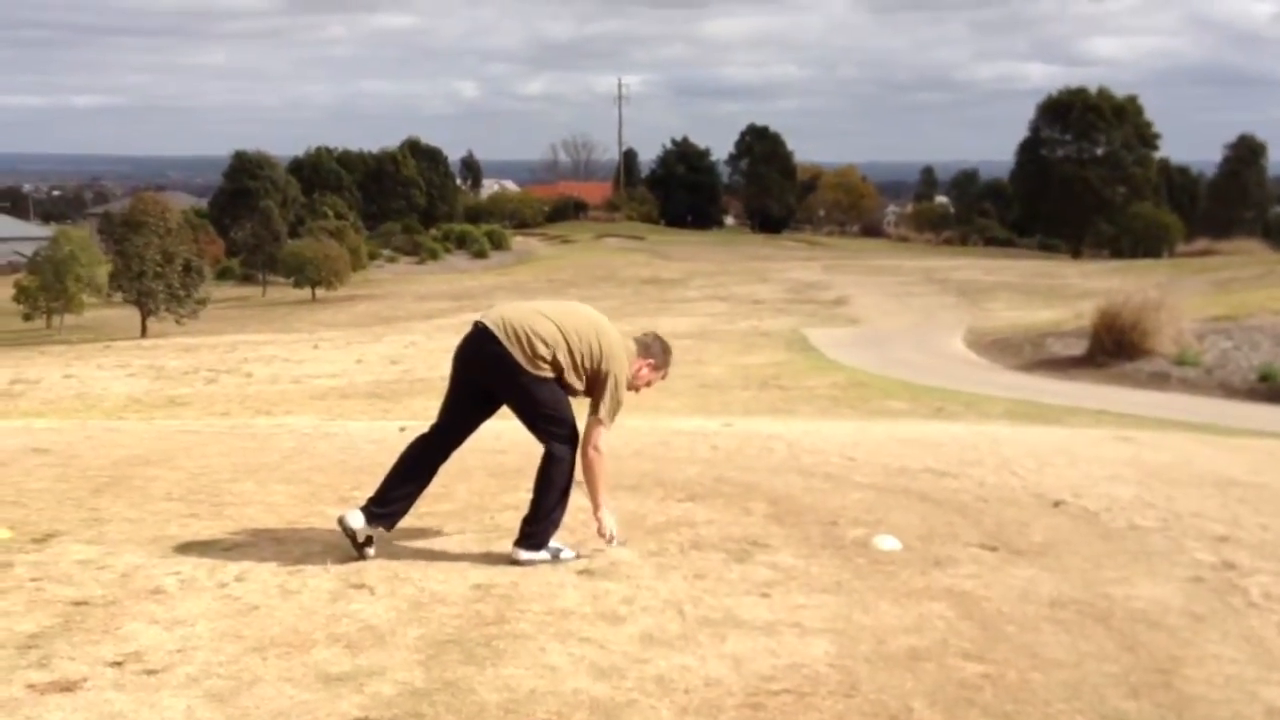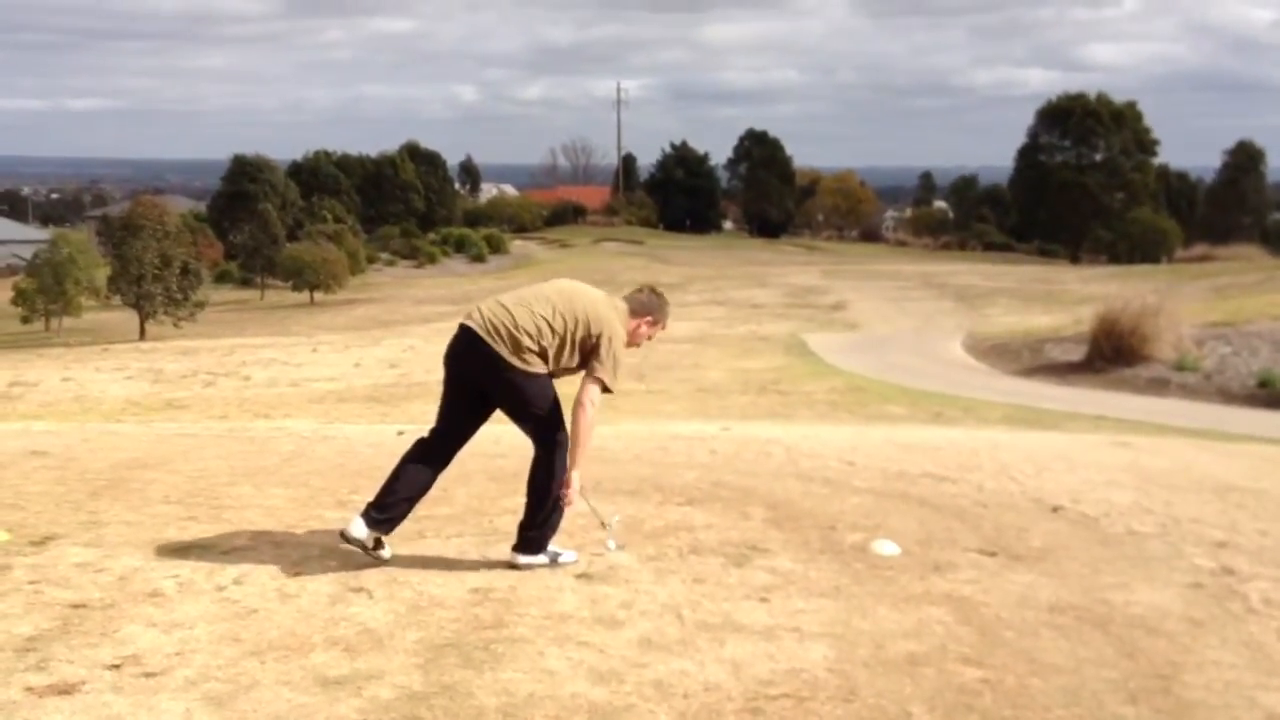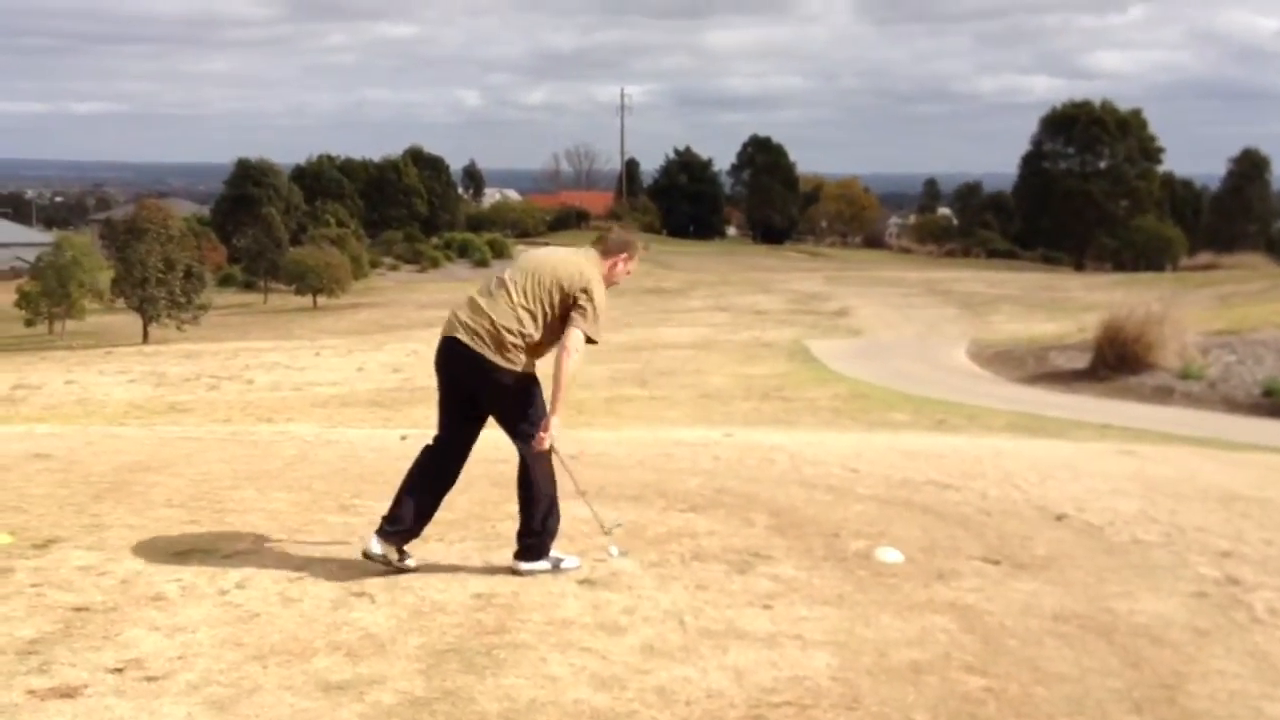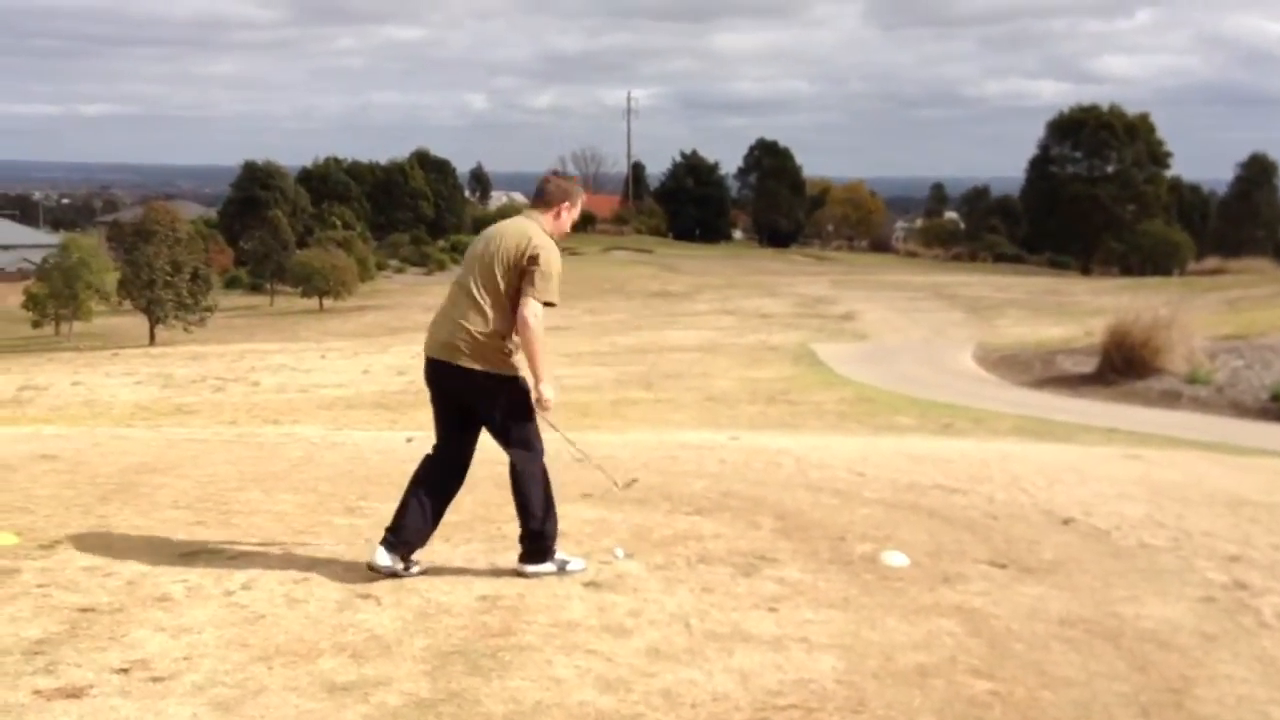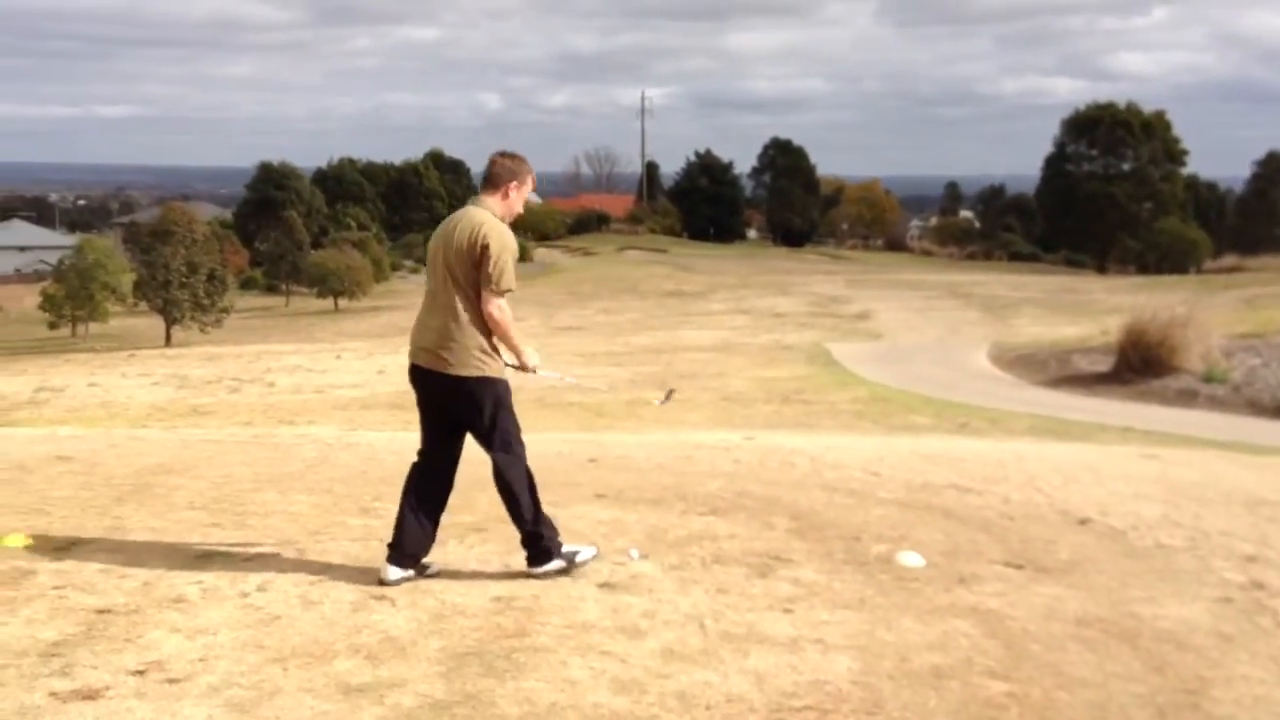
dt=0.2s
person 1, frame 1
left shoulder: (606, 339)
right shoulder: (617, 364)
right elbow: (592, 446)
right wrist: (601, 509)
left hip: (483, 336)
right hip: (520, 354)
left knee: (443, 435)
right knee: (563, 441)
left ankle: (369, 518)
right ankle: (534, 543)
person 1, frame 2
left shoulder: (592, 303)
right shoulder: (611, 330)
right elbow: (586, 404)
right wrist: (574, 470)
left hip: (471, 335)
right hip: (510, 351)
left knee: (442, 440)
right knee: (552, 440)
left ankle: (371, 523)
right ankle: (533, 547)
person 1, frame 3
left shoulder: (549, 255)
right shoulder: (591, 285)
right elbow: (569, 351)
right wrist: (553, 415)
left hip: (457, 340)
right hip: (498, 356)
left knee: (447, 448)
right knee: (536, 447)
left ankle: (389, 538)
right ankle: (534, 553)
person 1, frame 4
left shoulder: (494, 232)
right shoulder: (543, 249)
right elbow: (529, 317)
right wrist: (542, 381)
left hip: (440, 354)
right hip: (484, 364)
left knee: (448, 455)
right knee: (526, 452)
left ankle: (395, 550)
right ankle: (540, 554)
person 1, frame 5
left shoulder: (447, 226)
right shoulder: (495, 234)
right elbow: (492, 308)
left wrist: (501, 347)
right wrist: (522, 353)
left hip: (425, 361)
right hip: (469, 365)
left knee: (434, 460)
right knee: (508, 455)
left ankle: (402, 559)
right ankle: (545, 552)
